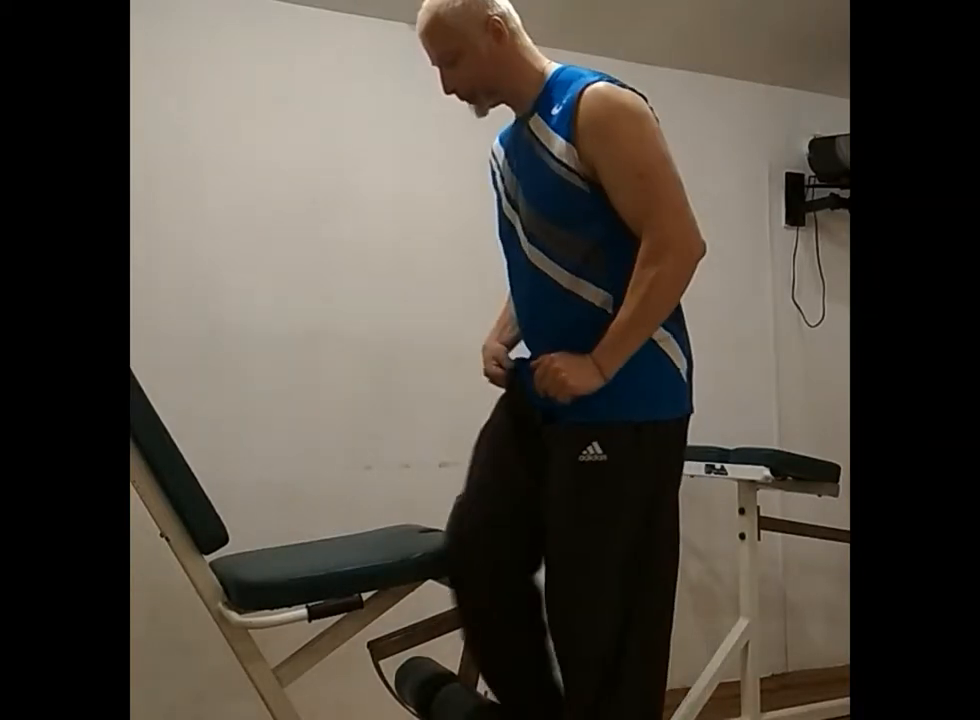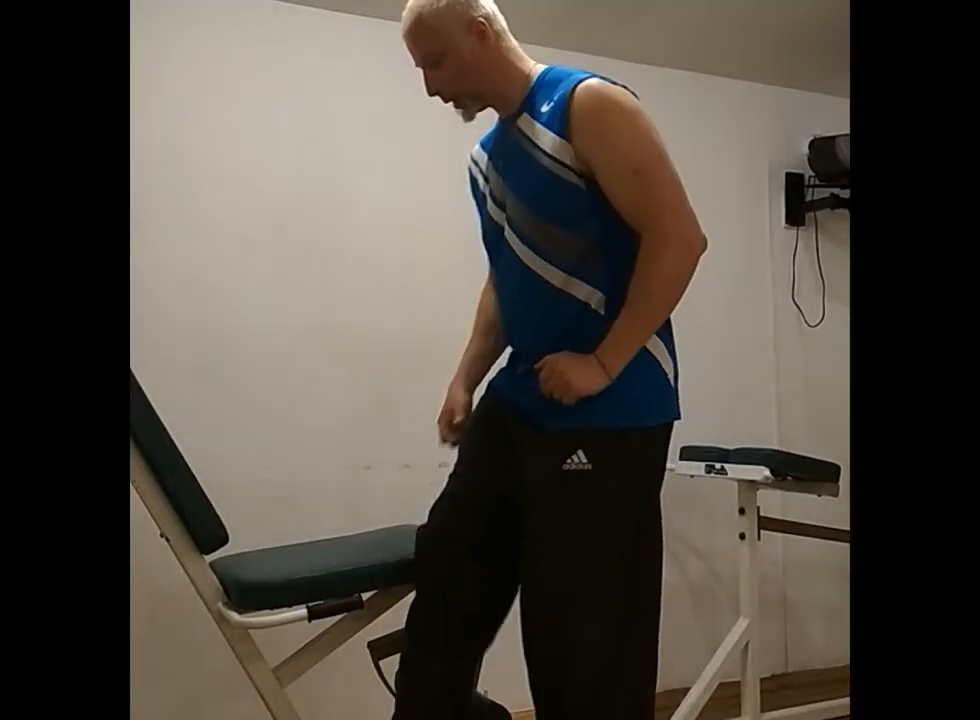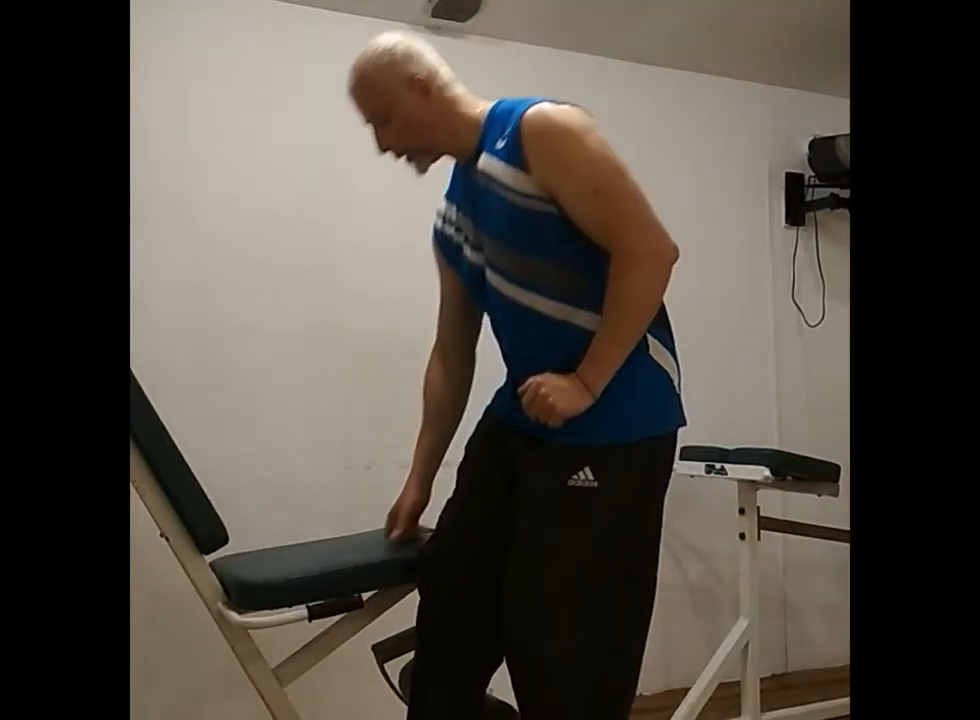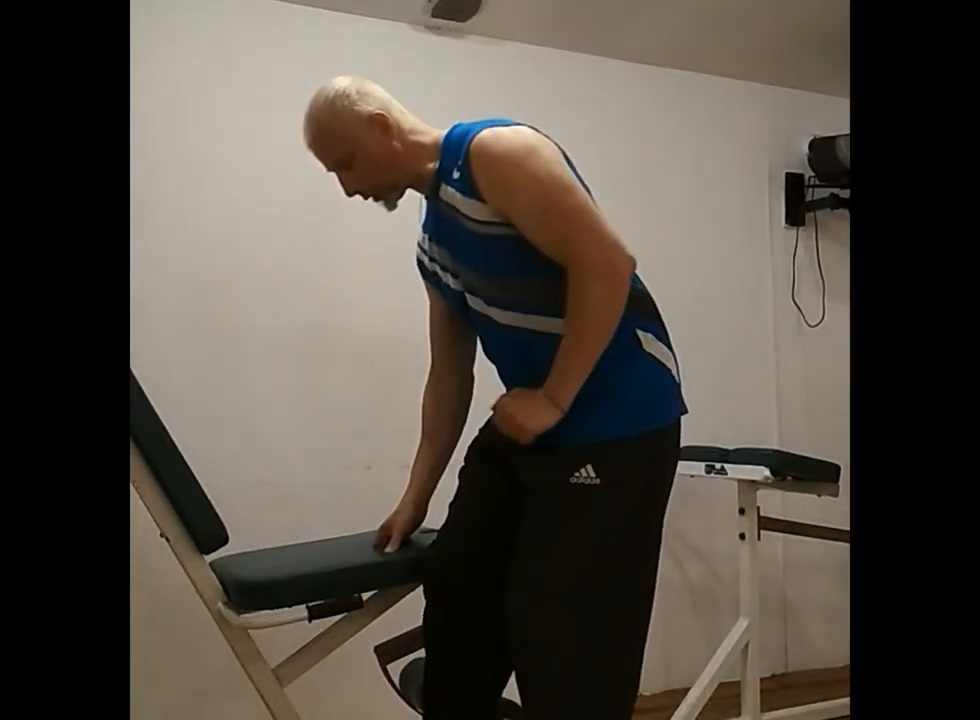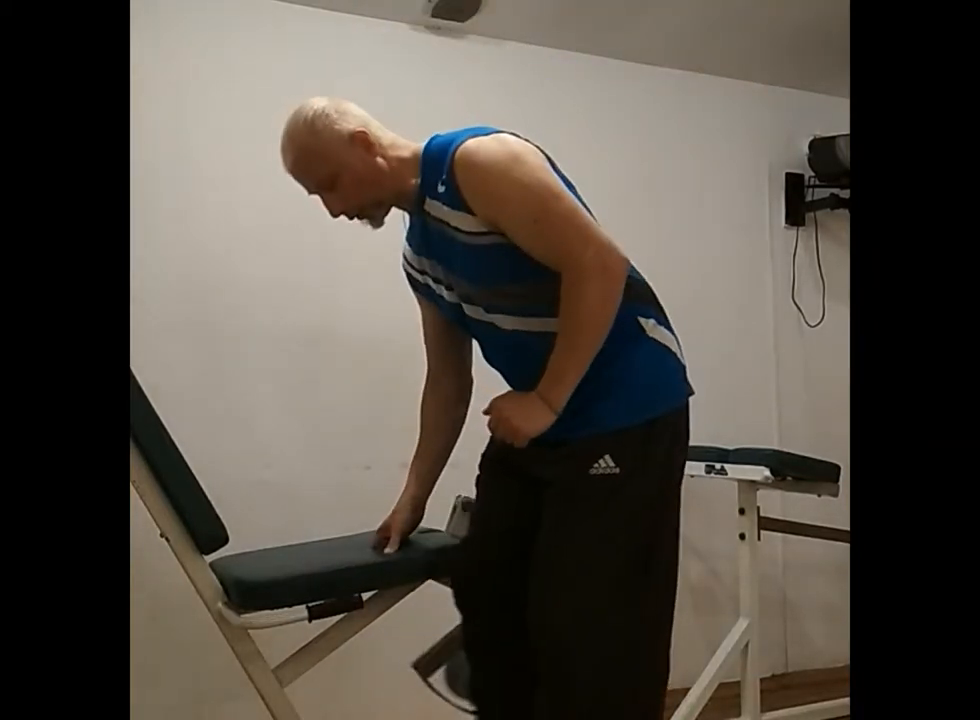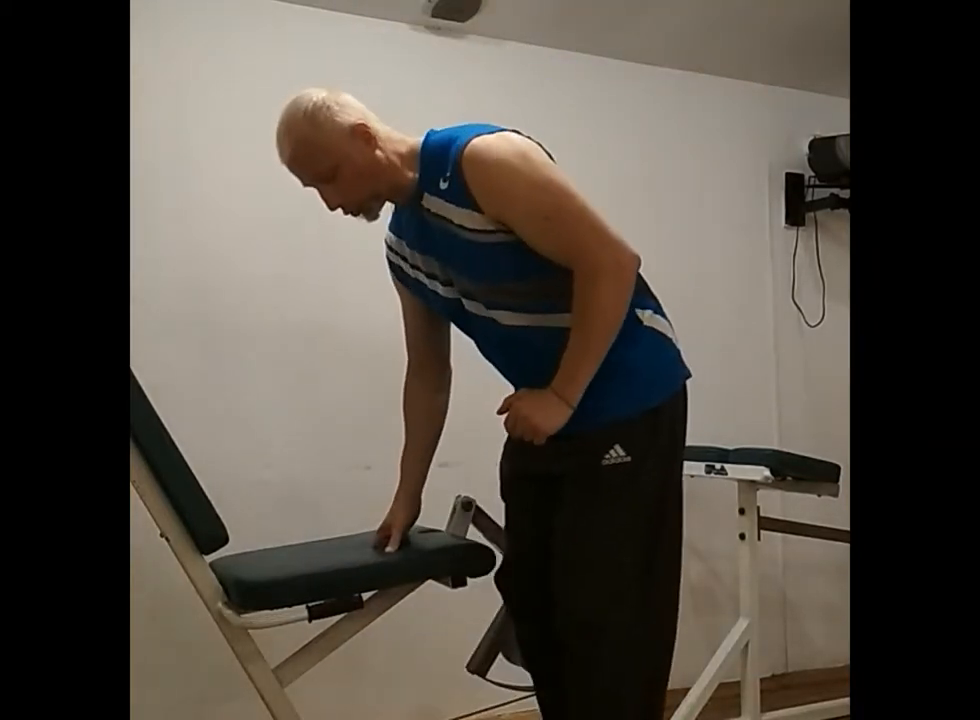
dt=0.3s
person 1, frame 1
left shoulder: (600, 107)
right shoulder: (506, 147)
left elbow: (676, 243)
left wrist: (599, 365)
right wrist: (502, 335)
left hip: (625, 405)
right hip: (540, 395)
left knee: (602, 609)
right knee: (477, 553)
person 1, frame 2
left shoulder: (589, 106)
right shoulder: (485, 157)
left elbow: (678, 238)
left wrist: (604, 362)
right wrist: (466, 380)
left hip: (609, 413)
right hip: (520, 399)
left knee: (584, 621)
right knee: (449, 568)
person 1, frame 3
left shoulder: (544, 132)
right shoulder: (451, 216)
left elbow: (650, 251)
right elbow: (451, 353)
left wrist: (585, 383)
right wrist: (419, 477)
left hip: (613, 424)
right hip: (518, 421)
left knee: (560, 631)
right knee: (452, 592)
person 1, frame 4
left shoulder: (496, 152)
right shoulder: (432, 244)
left elbow: (606, 264)
right elbow: (450, 375)
left wrist: (552, 399)
right wrist: (416, 495)
left hip: (619, 421)
right hip: (525, 423)
left knee: (561, 624)
right knee: (456, 588)
person 1, frame 5
left shoulder: (479, 162)
right shoulder: (418, 253)
left elbow: (600, 265)
right elbow: (448, 379)
left wrist: (546, 400)
right wrist: (413, 496)
left hip: (626, 410)
right hip: (533, 422)
left knee: (589, 622)
right knee: (485, 587)
person 1, frame 6
left shoulder: (484, 159)
right shoulder: (402, 245)
left elbow: (611, 260)
right elbow: (427, 372)
left wrist: (562, 396)
right wrist: (408, 494)
left hip: (626, 400)
right hip: (541, 413)
left knee: (605, 607)
right knee: (530, 592)
